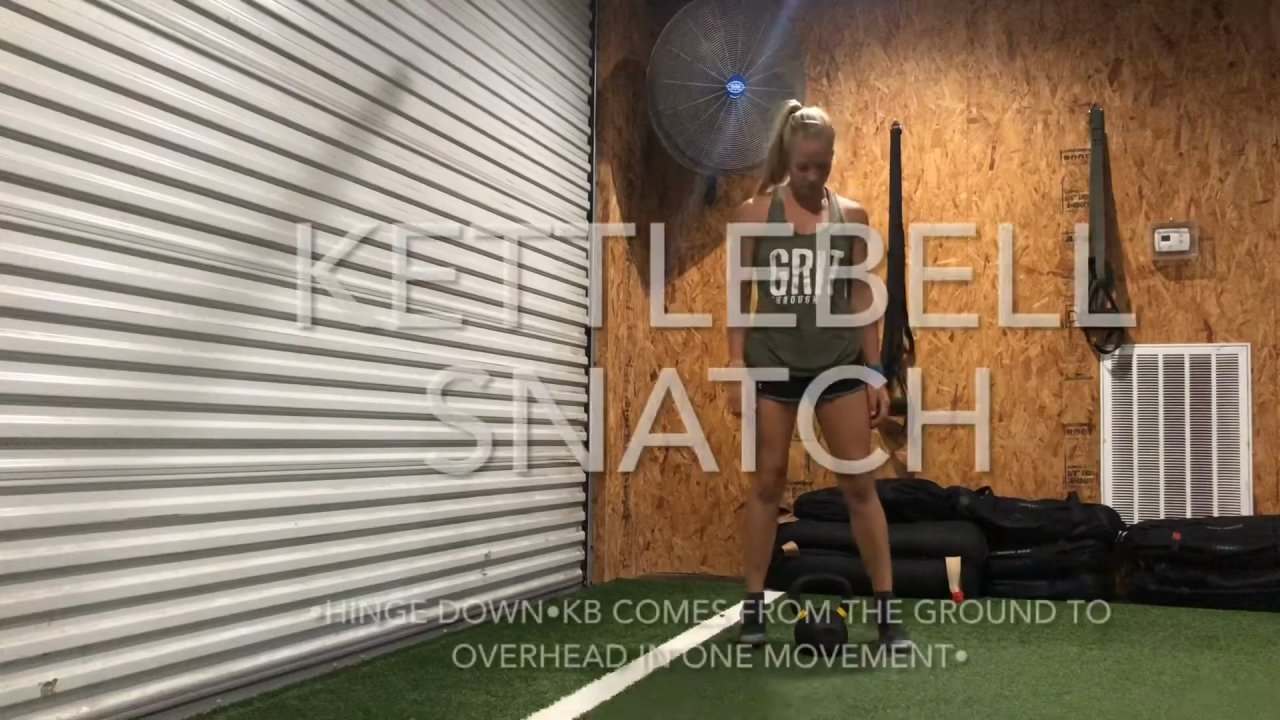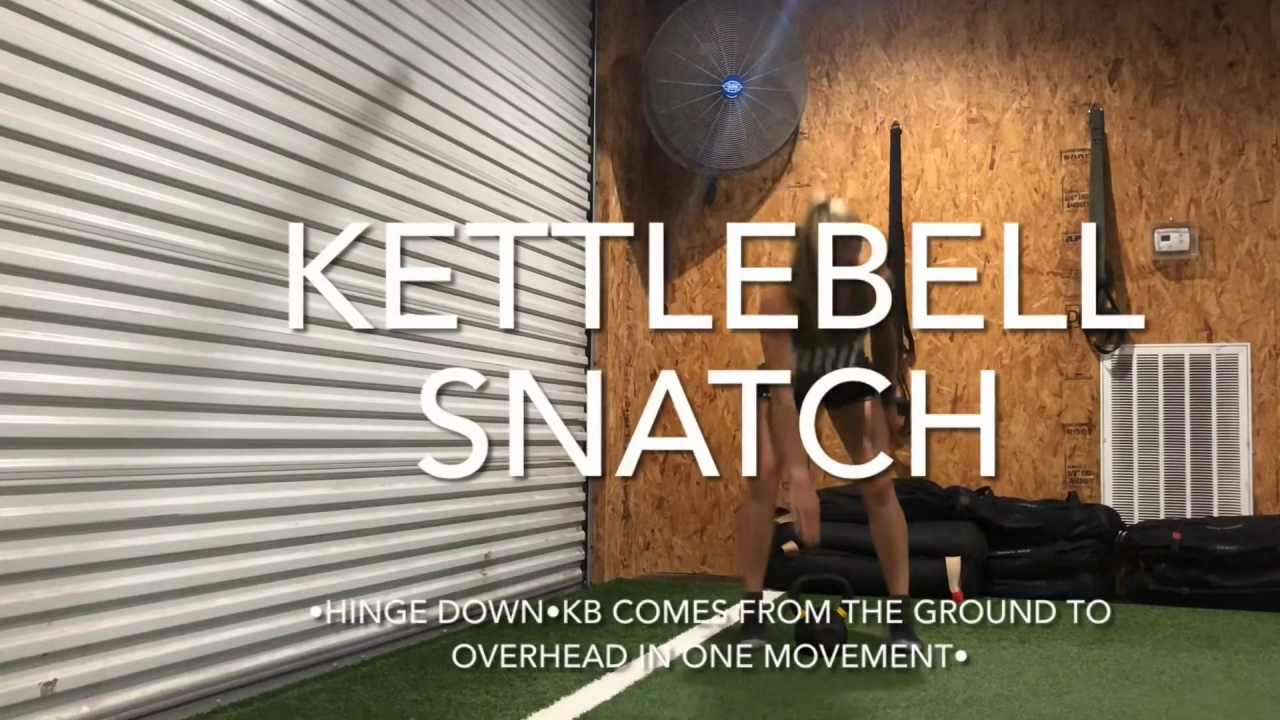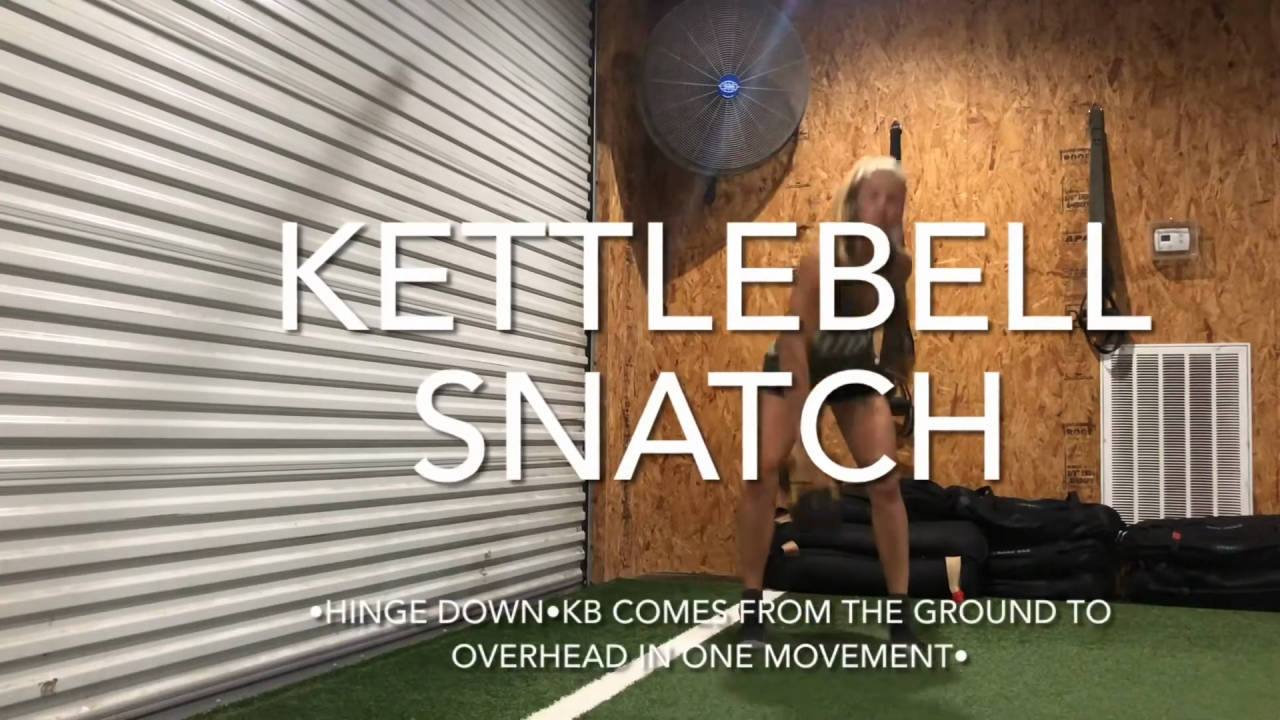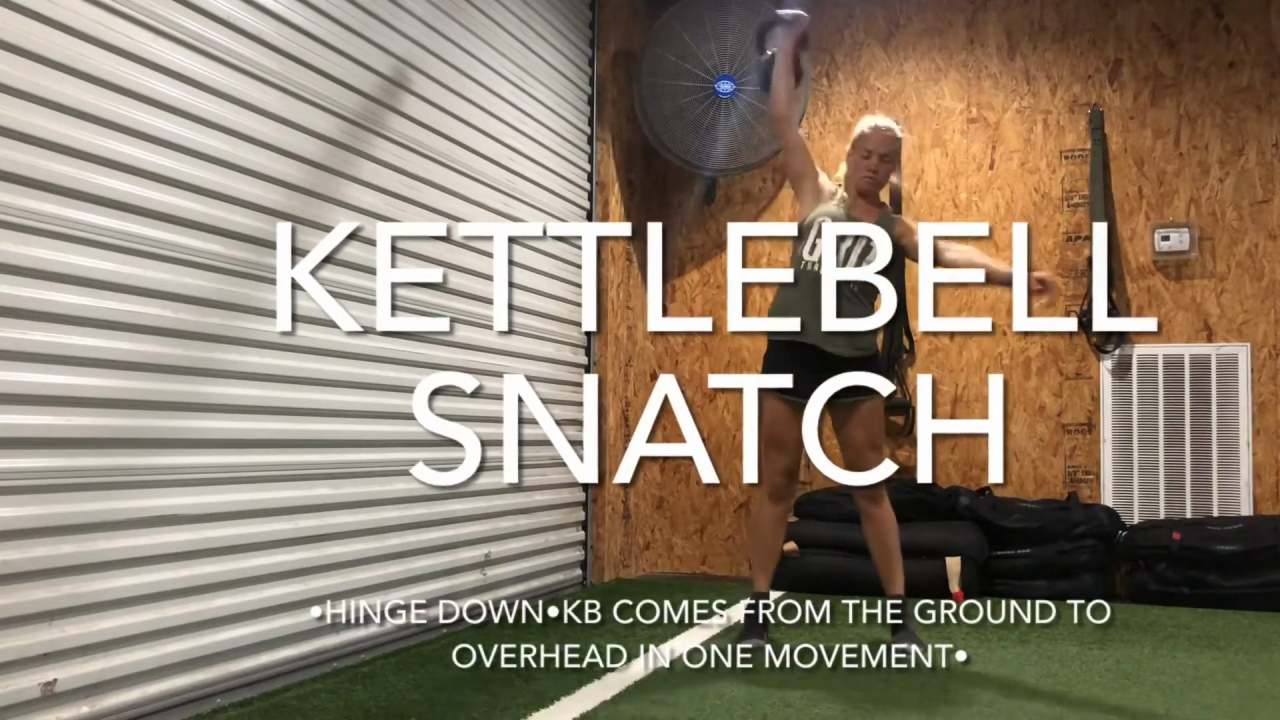
dt=0.7s
person 1, frame 1
left shoulder: (852, 216)
right shoulder: (755, 213)
left elbow: (862, 297)
right elbow: (739, 293)
left wrist: (876, 372)
right wrist: (736, 365)
left hip: (839, 364)
right hip: (774, 364)
left knee: (859, 484)
right knee: (768, 483)
left ankle: (887, 610)
right ankle: (754, 608)
person 1, frame 2
left shoulder: (875, 280)
right shoulder: (781, 294)
left elbow: (885, 345)
right elbow: (781, 381)
left wrist: (886, 403)
right wrist: (798, 475)
left hip: (848, 377)
right hip: (788, 383)
left knee: (879, 480)
right knee: (762, 473)
left ankle: (900, 614)
right ankle: (753, 612)
person 1, frame 3
left shoulder: (899, 261)
right shoulder: (820, 259)
right elbow: (796, 343)
left wrist: (905, 366)
right wrist: (808, 435)
left hip: (856, 369)
right hip: (797, 371)
left knee: (885, 480)
right knee: (766, 470)
left ankle: (901, 611)
right ankle: (753, 606)
person 1, frame 4
left shoulder: (894, 225)
right shoulder: (815, 192)
left elbow: (950, 252)
right elbow: (781, 116)
left wrist: (1013, 274)
right wrist: (786, 46)
left hip: (855, 360)
right hip: (791, 355)
left knee: (870, 486)
right knee: (776, 483)
left ankle: (898, 611)
right ankle: (758, 608)
